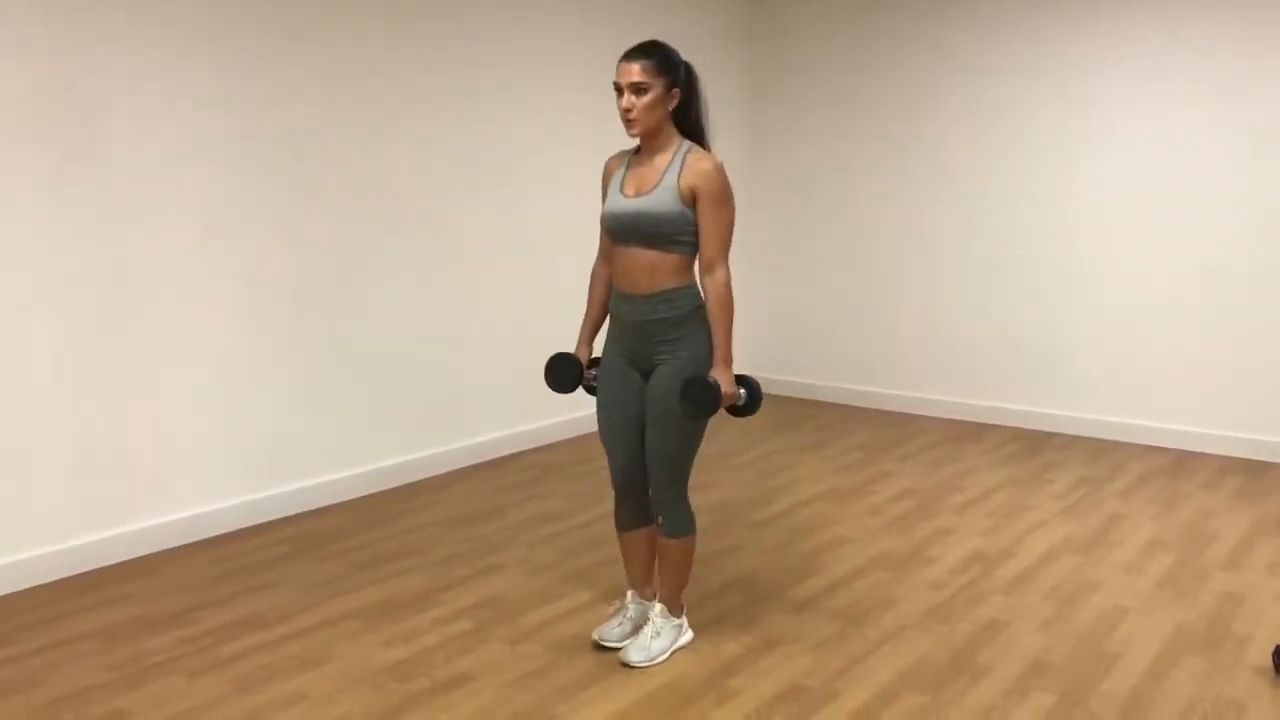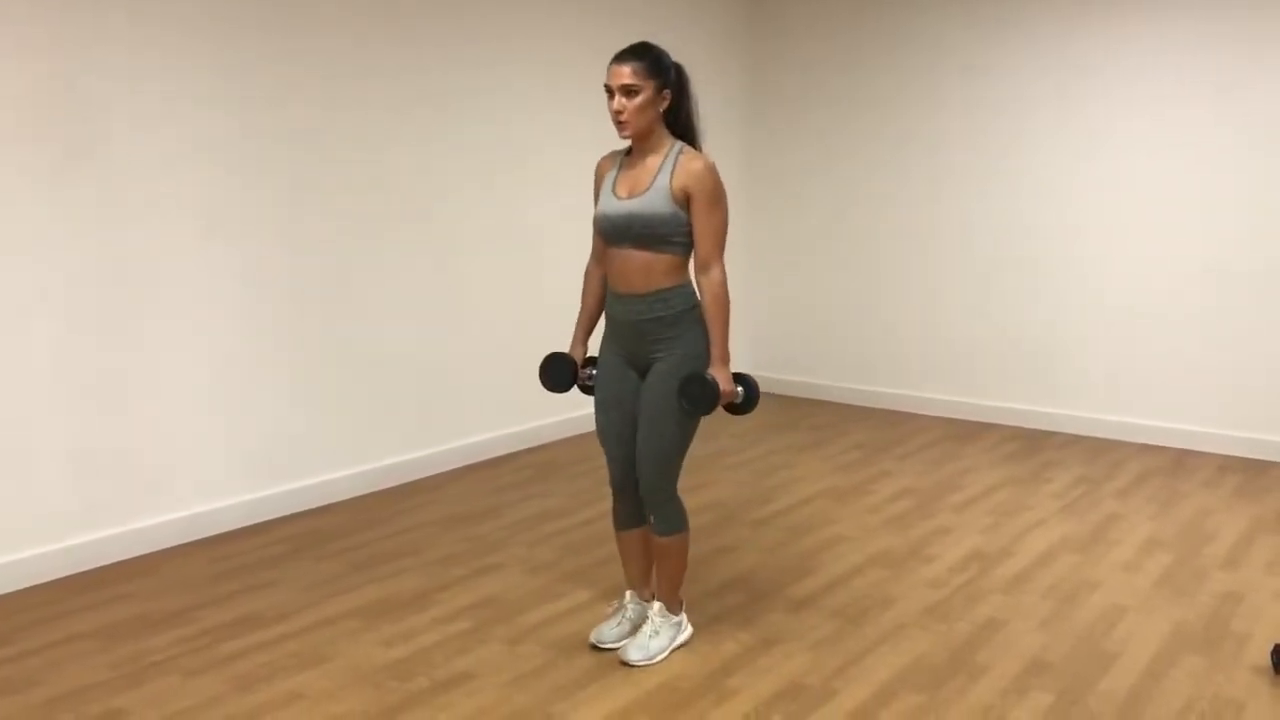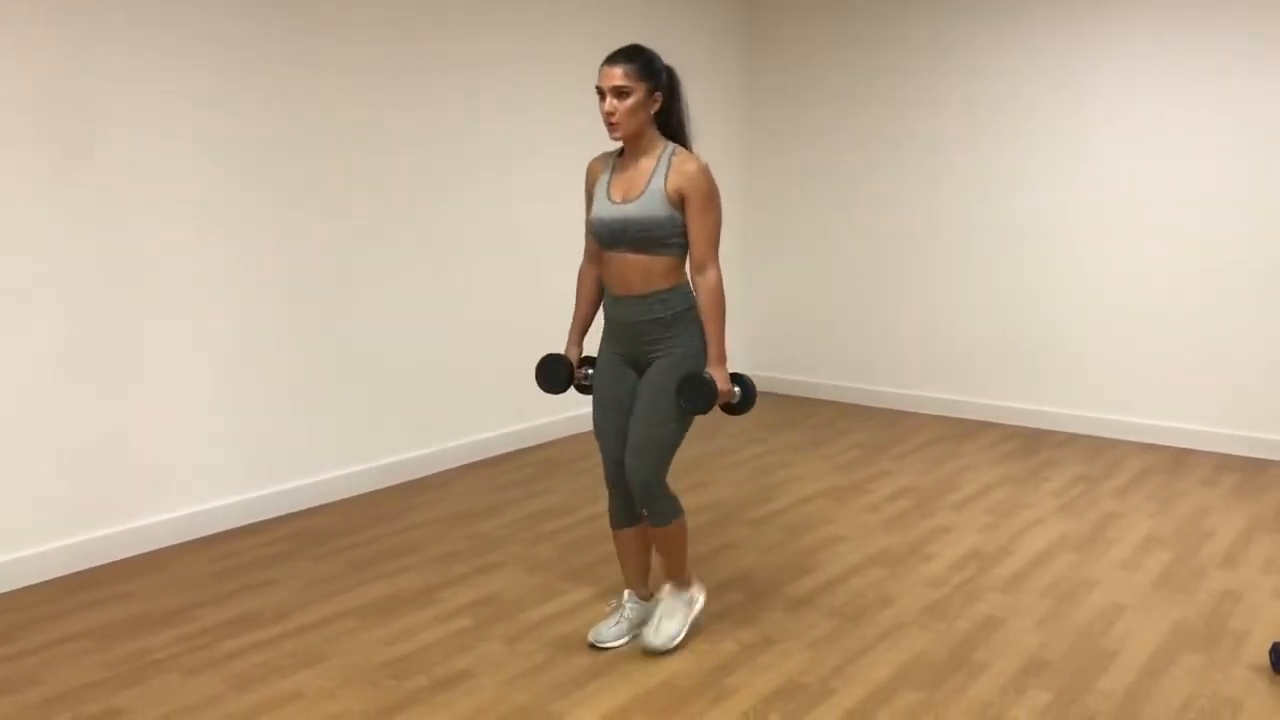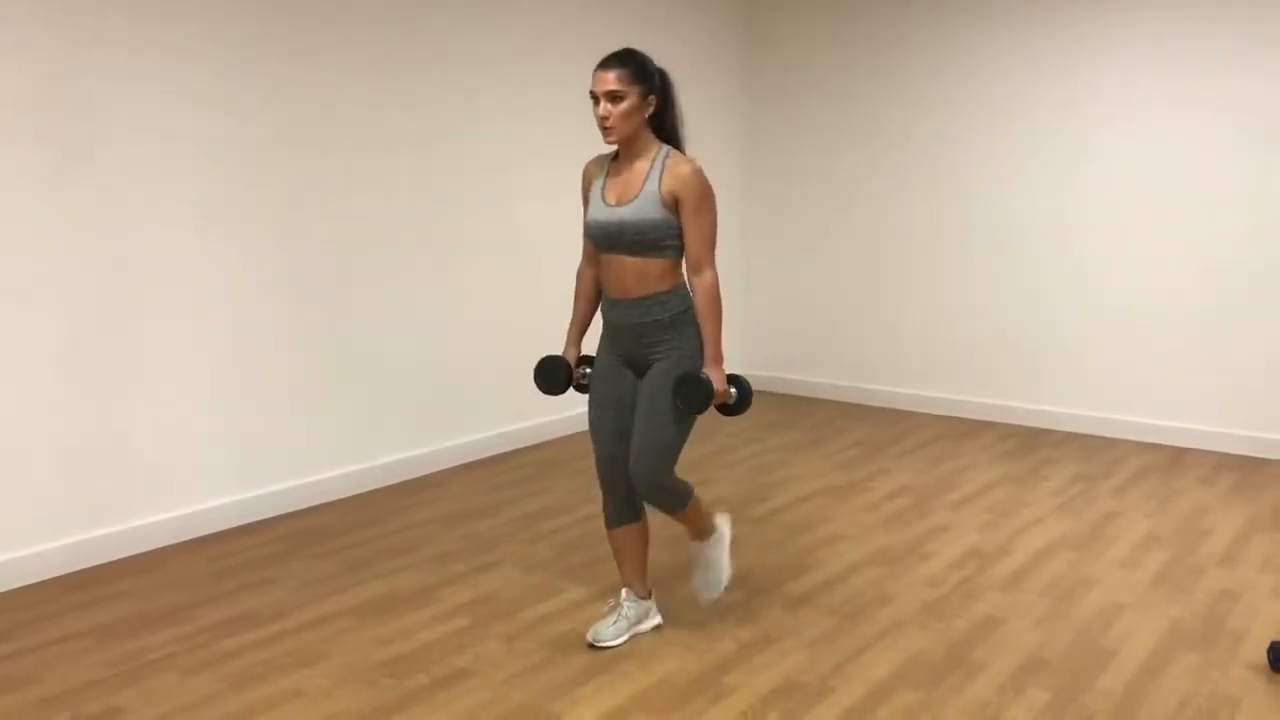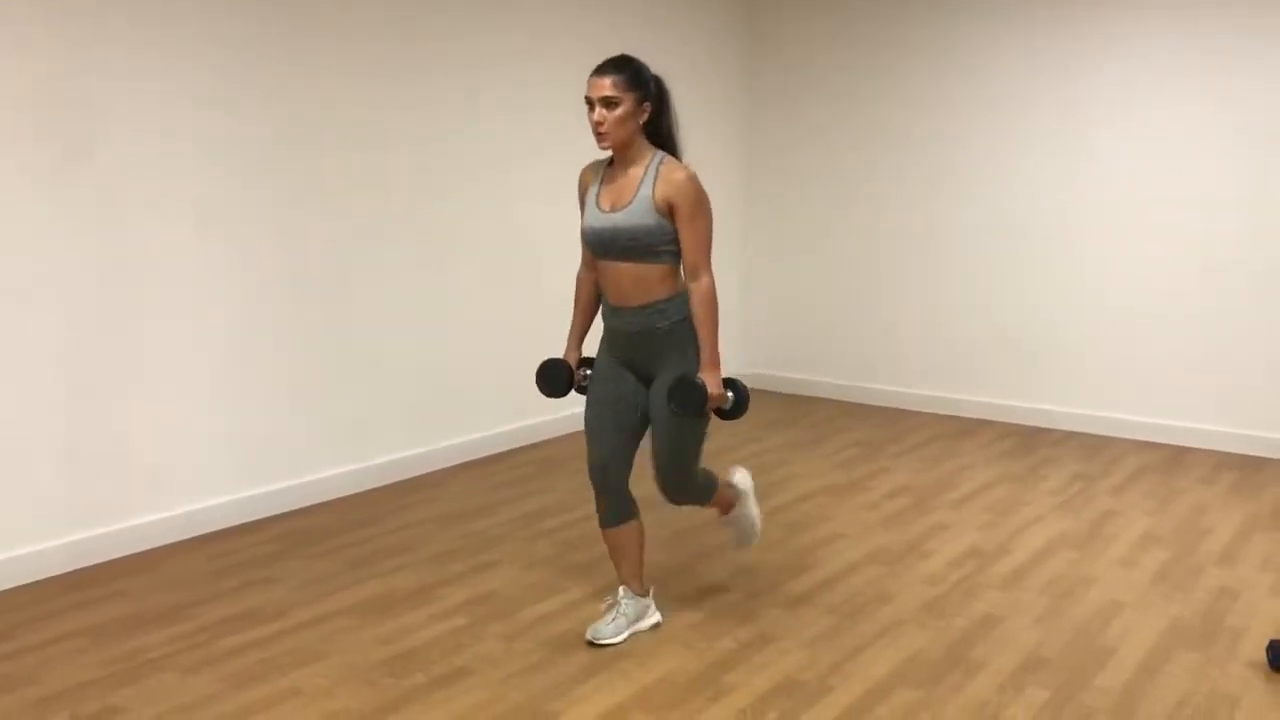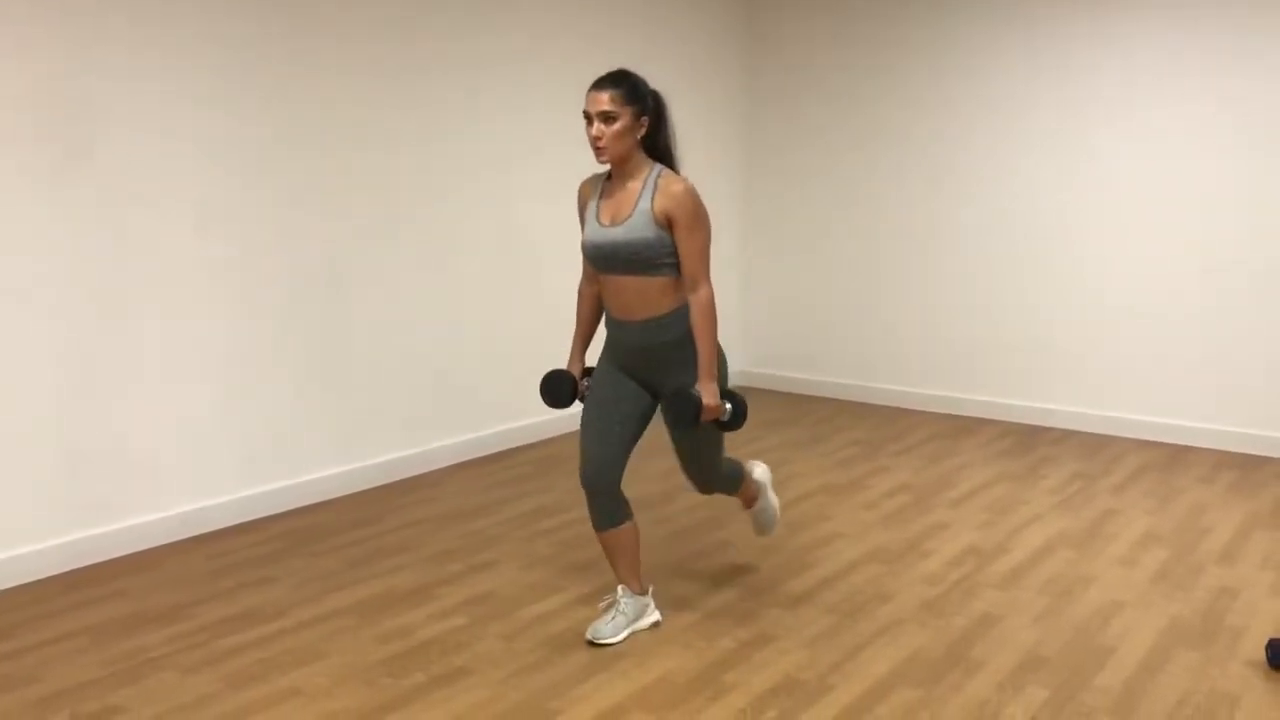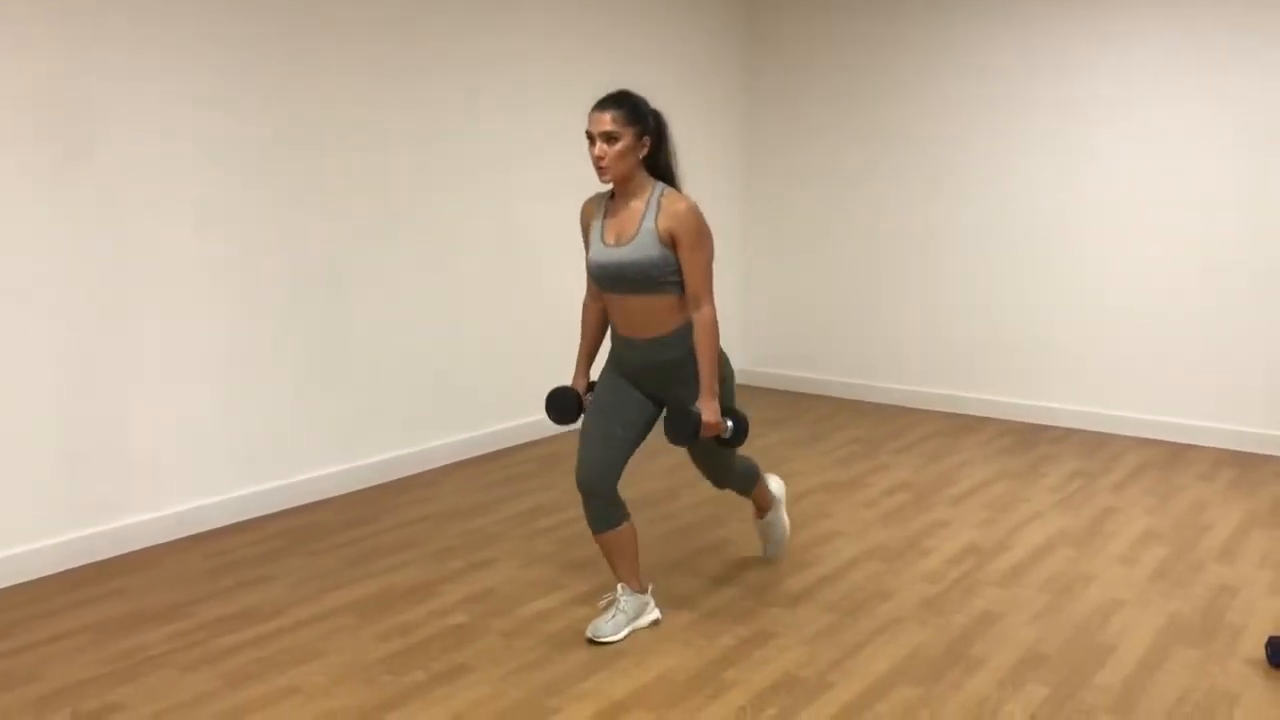
dt=0.1s
person 1, frame 1
left shoulder: (702, 170)
right shoulder: (615, 168)
left elbow: (715, 272)
left wrist: (723, 362)
right wrist: (585, 338)
left hip: (680, 338)
right hip: (624, 340)
left knee: (665, 486)
right knee: (626, 483)
left ankle: (673, 618)
right ankle: (639, 603)
person 1, frame 2
left shoulder: (694, 170)
right shoulder: (607, 168)
left elbow: (710, 270)
left wrist: (720, 361)
right wrist: (580, 338)
left hip: (676, 335)
right hip: (620, 339)
left knee: (655, 483)
right knee: (622, 483)
left ankle: (671, 614)
right ankle: (637, 602)
person 1, frame 3
left shoulder: (687, 173)
right shoulder: (598, 172)
left elbow: (706, 272)
left wrist: (717, 360)
right wrist: (574, 340)
left hip: (674, 336)
right hip: (619, 340)
left knee: (644, 475)
right knee: (619, 479)
left ankle: (682, 590)
right ankle: (636, 601)
person 1, frame 4
left shoulder: (681, 174)
right shoulder: (594, 174)
left elbow: (702, 273)
left wrist: (714, 361)
right wrist: (573, 340)
left hip: (673, 337)
right hip: (617, 341)
left knee: (648, 474)
right knee: (613, 479)
left ankle: (710, 532)
right ankle: (636, 601)
person 1, frame 5
left shoulder: (676, 181)
right shoulder: (590, 179)
left elbow: (700, 278)
left wrist: (709, 367)
right wrist: (573, 344)
left hip: (674, 340)
right hip: (618, 346)
left knee: (676, 481)
right knee: (605, 476)
left ankle: (733, 494)
right ankle: (635, 601)
person 1, frame 6
left shoulder: (675, 194)
right shoulder: (589, 192)
left elbow: (699, 290)
left wrist: (707, 377)
right wrist: (577, 354)
left hip: (678, 350)
right hip: (621, 355)
left knee: (705, 471)
right knee: (595, 476)
left ankle: (752, 485)
right ankle: (634, 599)
person 1, frame 7
left shoulder: (678, 212)
right shoulder: (592, 212)
left elbow: (702, 307)
left wrist: (709, 394)
right wrist: (581, 369)
left hip: (684, 363)
right hip: (626, 368)
left knee: (717, 467)
right knee: (592, 477)
left ankle: (769, 499)
right ankle: (634, 598)
